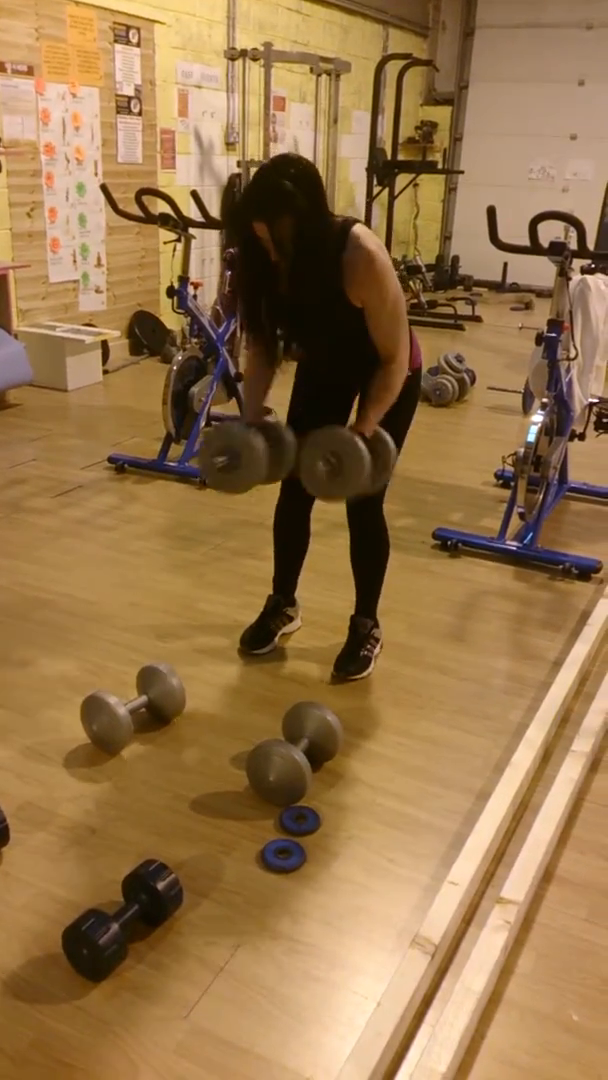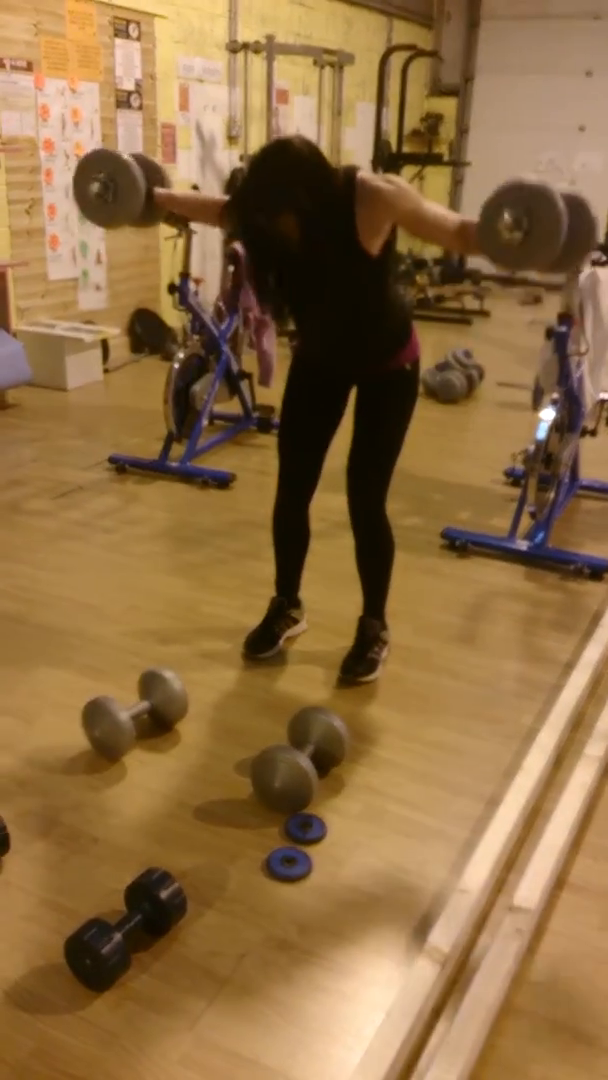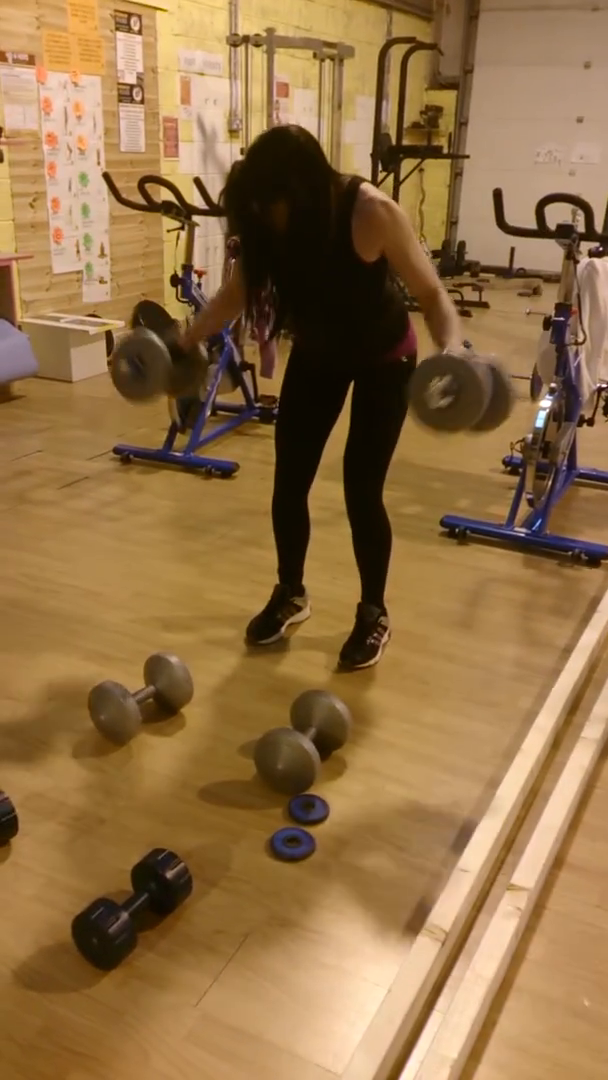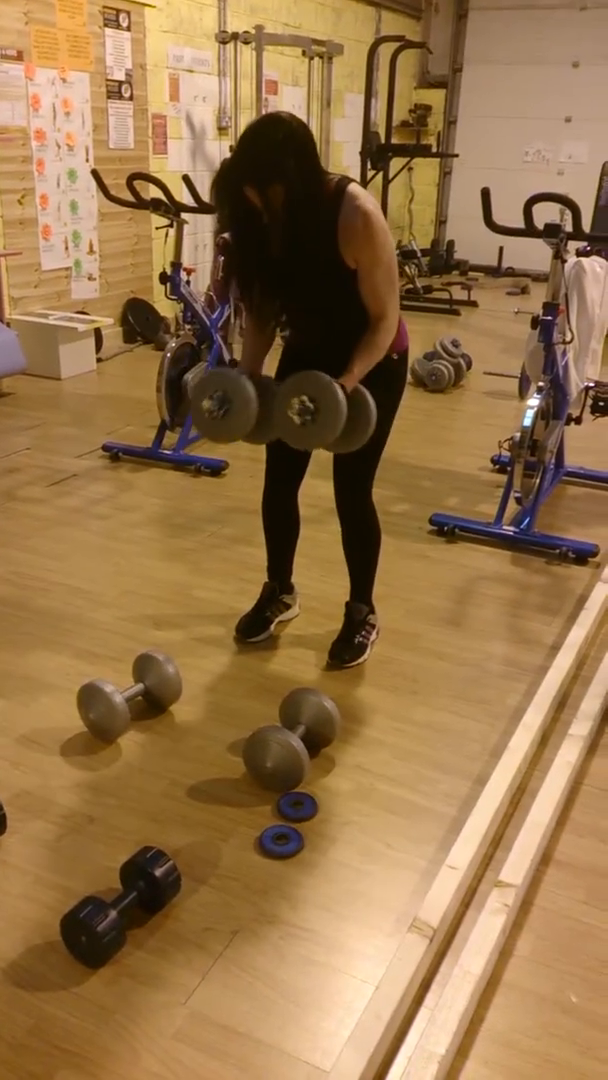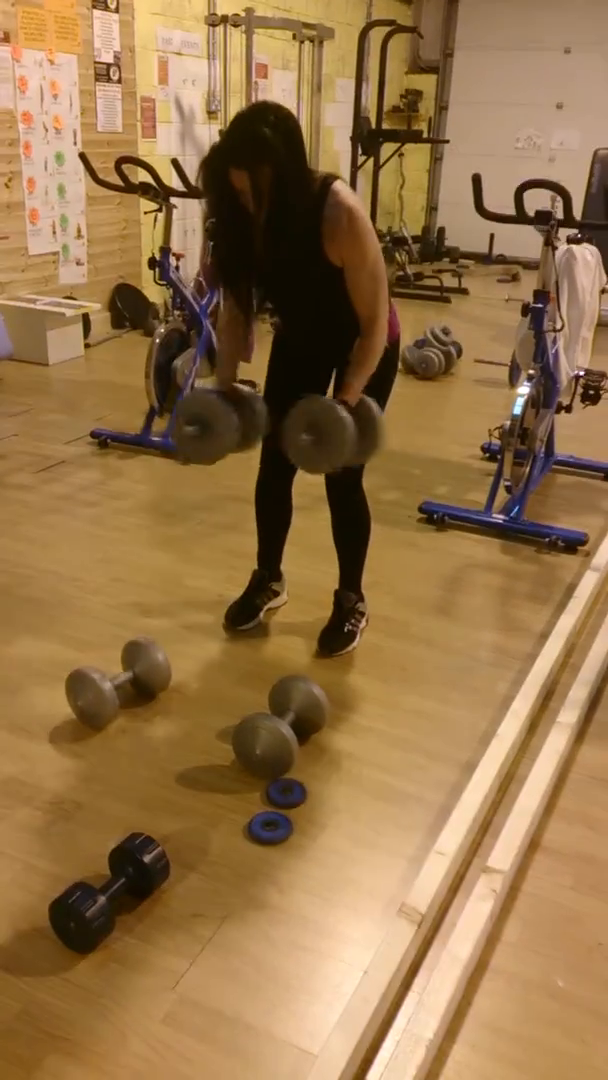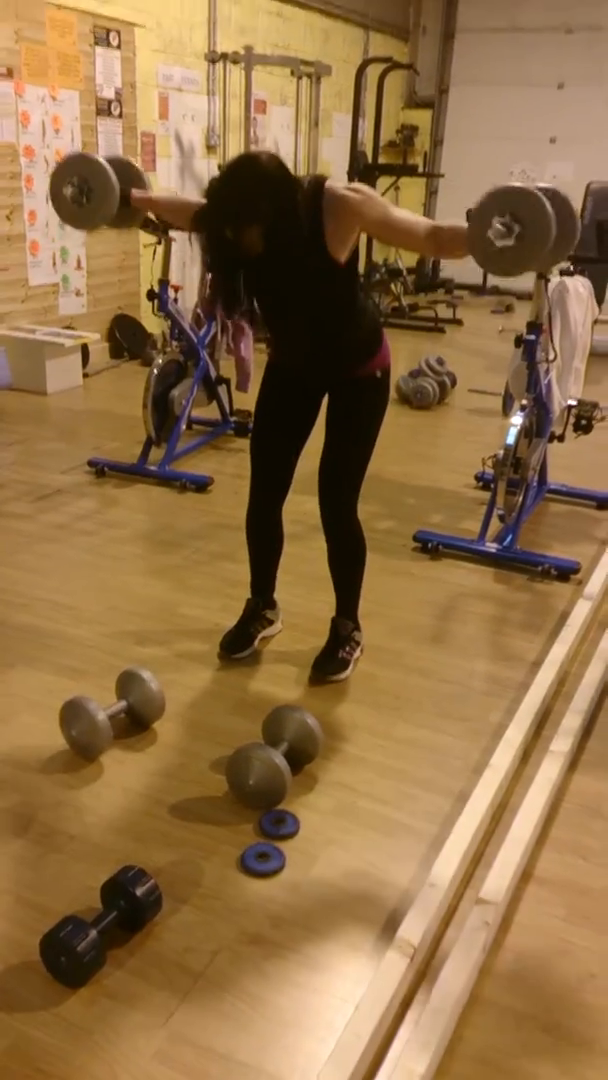
dt=0.5s
person 1, frame 1
left shoulder: (362, 258)
right shoulder: (266, 258)
left elbow: (393, 356)
right elbow: (259, 344)
left wrist: (361, 434)
right wrist: (252, 419)
left hip: (384, 377)
right hip: (321, 370)
left knee: (362, 502)
right knee: (293, 490)
left ankle: (366, 625)
right ankle: (281, 604)
person 1, frame 2
left shoulder: (371, 197)
right shoulder: (271, 213)
left elbow: (457, 231)
right elbow: (221, 209)
right wrist: (158, 200)
left hip: (387, 362)
right hip: (317, 357)
left knee: (365, 499)
right knee: (292, 488)
left ankle: (374, 627)
right ankle: (286, 606)
person 1, frame 3
left shoulder: (371, 213)
right shoulder: (269, 221)
left elbow: (431, 294)
right elbow: (241, 290)
left wrist: (451, 355)
right wrist: (186, 340)
left hip: (381, 359)
right hip: (314, 354)
left knee: (360, 491)
right knee: (288, 482)
left ankle: (373, 613)
right ankle: (289, 594)
person 1, frame 4
left shoulder: (357, 215)
right shoulder: (259, 218)
left elbow: (384, 317)
right elbow: (261, 306)
left wrist: (344, 387)
right wrist: (248, 375)
left hip: (372, 359)
right hip: (306, 352)
left knee: (351, 489)
right knee: (279, 479)
left ankle: (362, 611)
right ankle: (278, 592)
person 1, frame 5
left shoulder: (339, 213)
right shoulder: (243, 214)
left elbow: (373, 318)
right elbow: (237, 303)
left wrist: (347, 402)
right wrist: (224, 384)
left hip: (359, 347)
right hip: (297, 341)
left knee: (341, 476)
right knee: (273, 465)
left ankle: (351, 601)
right ankle: (267, 580)
person 1, frame 6
left shoulder: (340, 205)
right shoulder: (243, 219)
left elbow: (430, 236)
right elbow: (196, 215)
right wrist: (136, 200)
left hip: (357, 368)
right hip: (290, 364)
left knee: (336, 502)
right knee: (264, 493)
left ankle: (347, 627)
right ankle: (261, 606)
